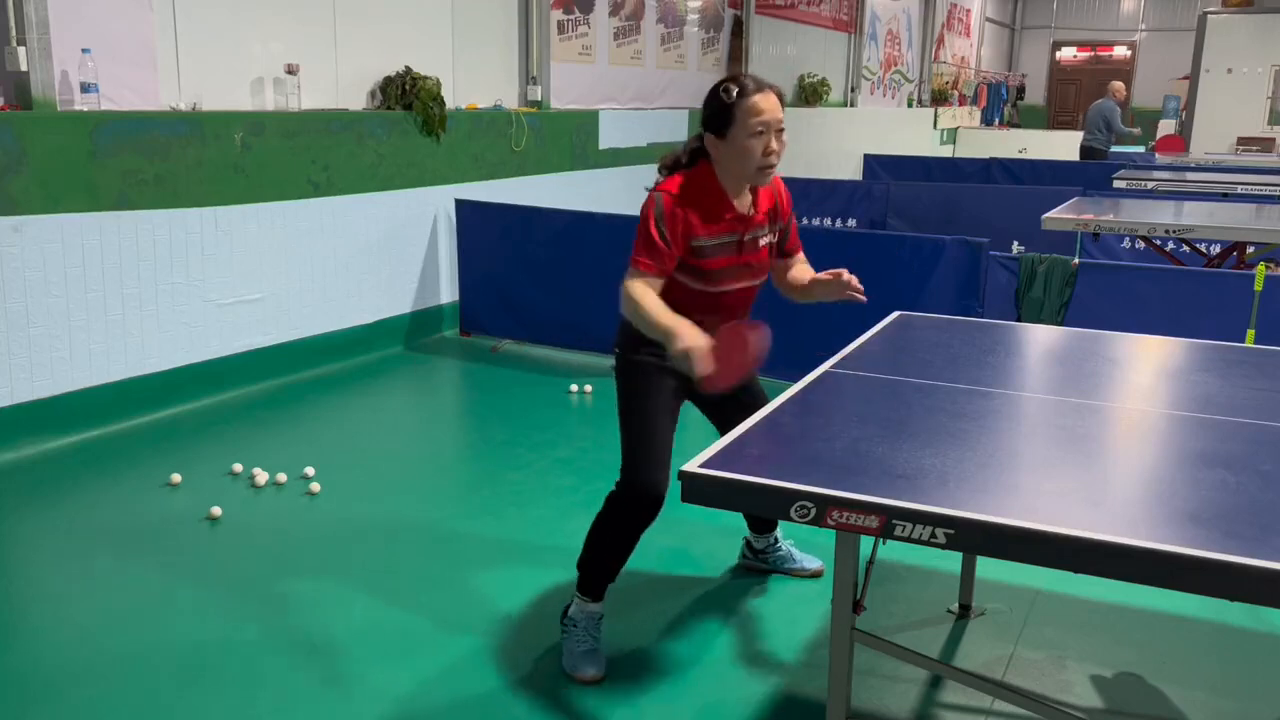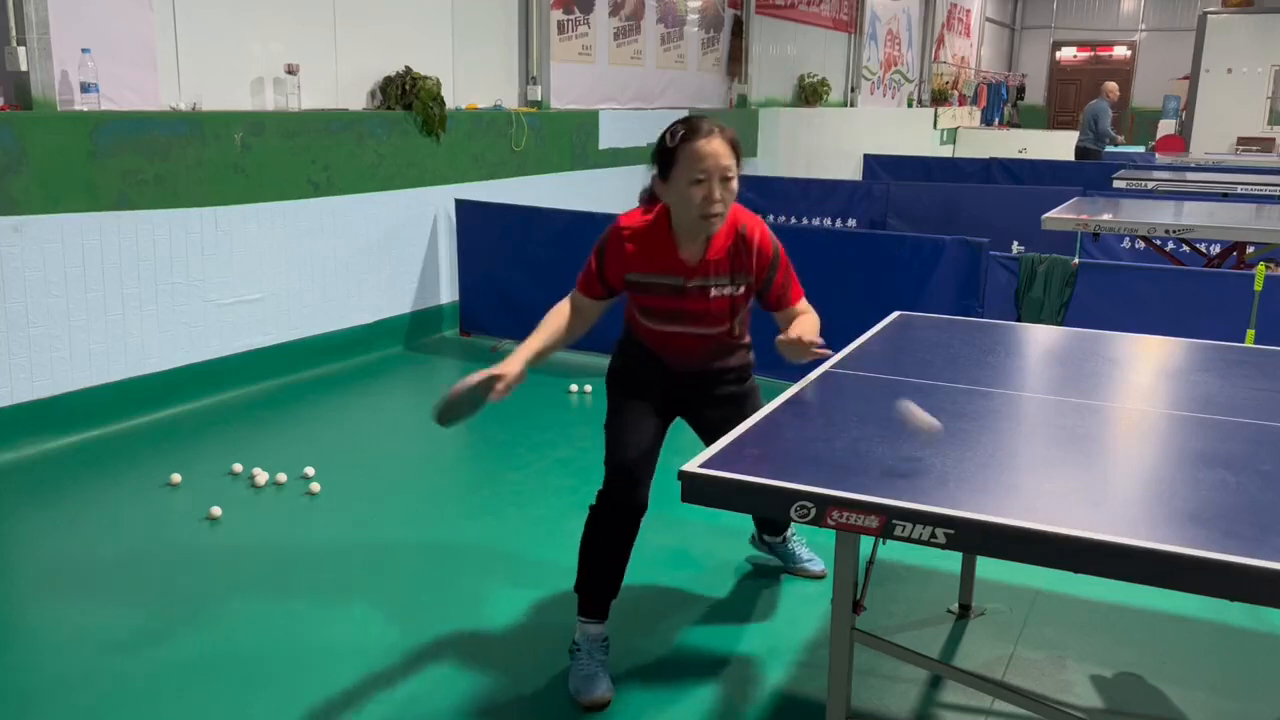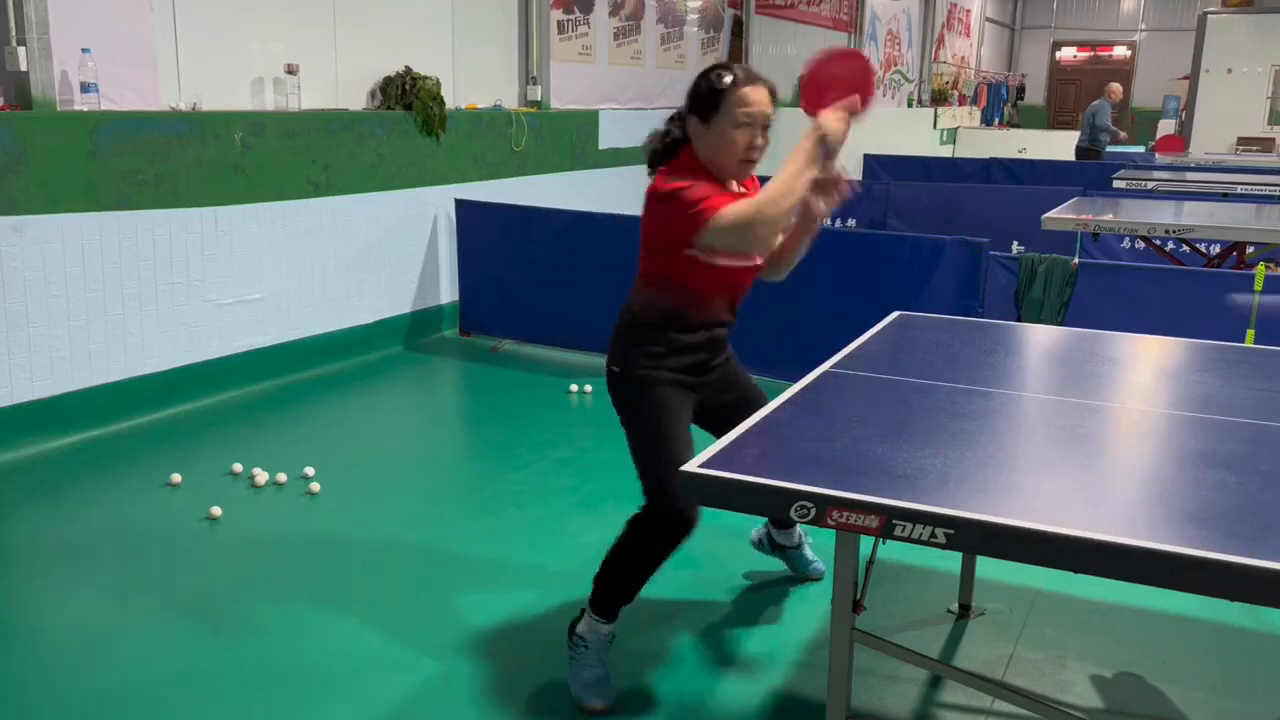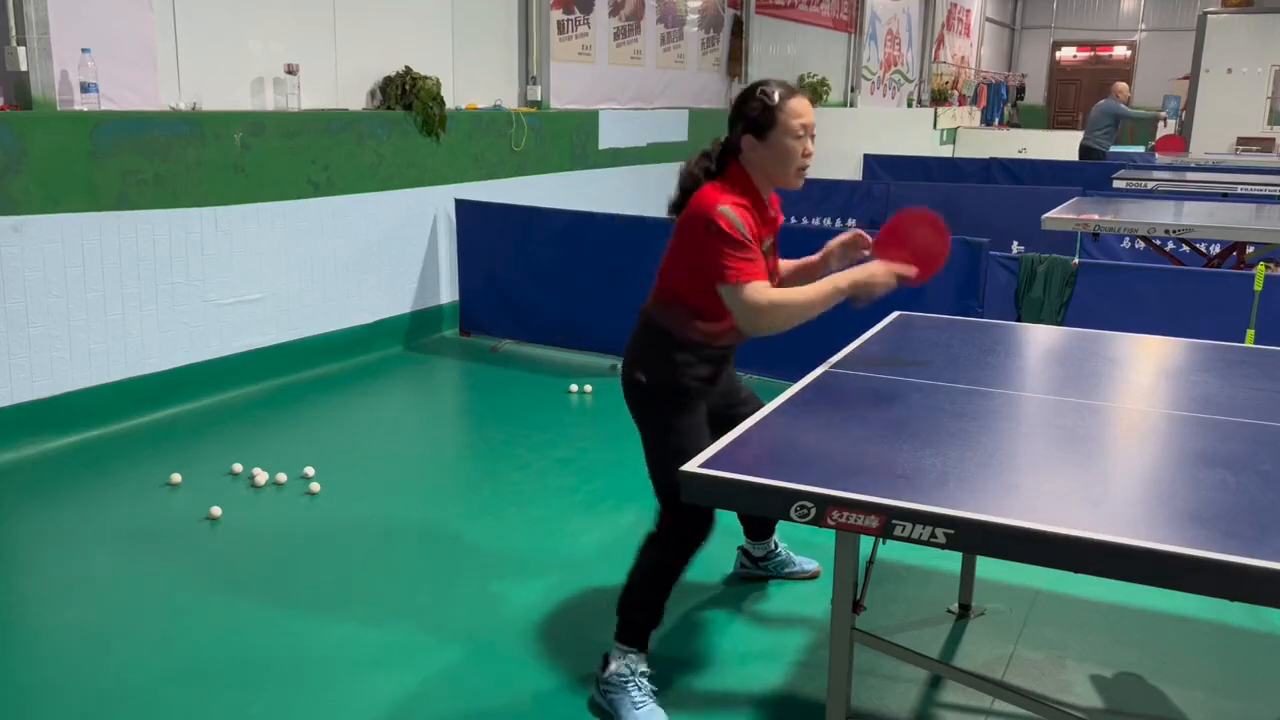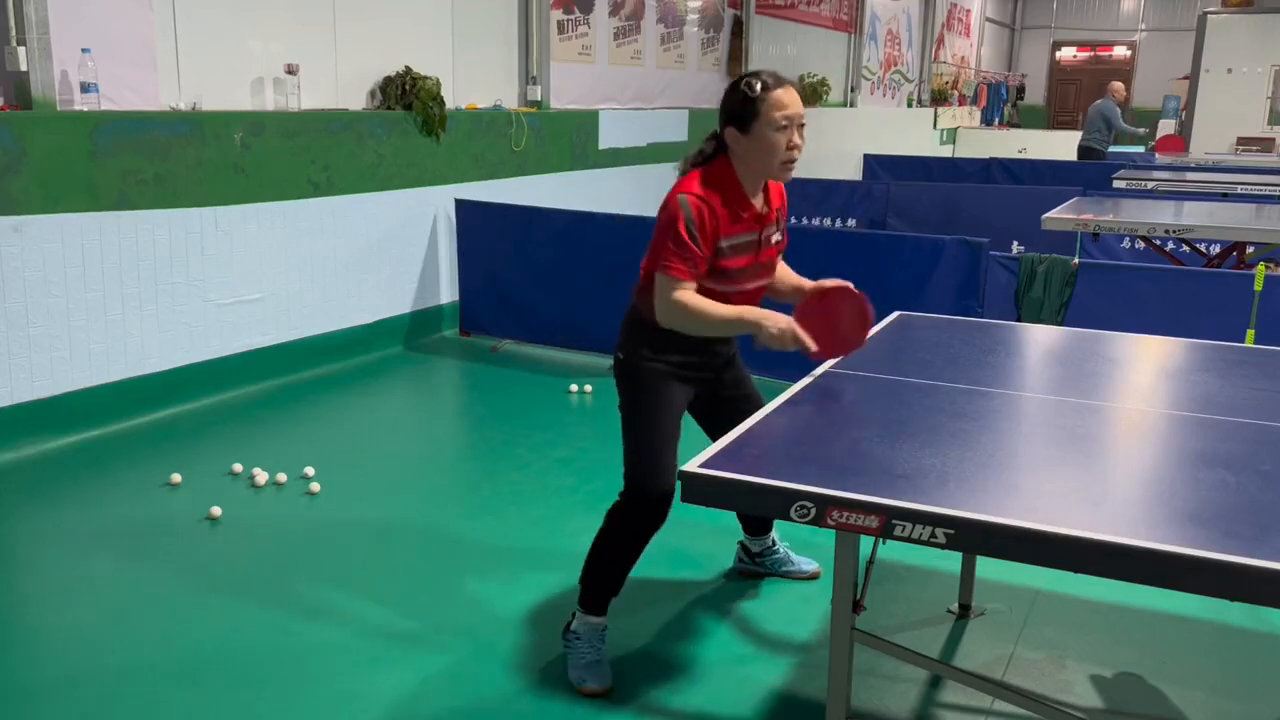
dt=0.3s
person 1, frame 1
left shoulder: (774, 197)
right shoulder: (672, 201)
left elbow: (791, 274)
right elbow: (635, 294)
left wrist: (822, 284)
right wrist: (679, 335)
left hip: (723, 348)
right hip: (656, 351)
right knee: (643, 487)
left ankle: (762, 543)
right ankle: (583, 613)
person 1, frame 2
left shoulder: (752, 240)
right shoulder: (628, 238)
left elbow: (798, 312)
right elbow: (580, 305)
left wrist: (803, 339)
right wrist: (519, 359)
left hip: (724, 379)
right hip: (644, 377)
right knee: (624, 496)
left ankle: (775, 539)
right ankle: (590, 637)
person 1, frame 3
left shoulder: (744, 185)
right shoulder: (676, 189)
left elbow: (770, 265)
right elbow: (749, 225)
left wrist: (811, 211)
right wrist: (814, 147)
left hip: (711, 355)
right hip: (652, 364)
right knee: (674, 509)
left ankle: (782, 536)
right ankle: (593, 632)
person 1, frame 4
left shoulder: (763, 200)
right shoulder: (722, 213)
left elbow: (767, 279)
right elbow: (756, 315)
left wrist: (827, 257)
right wrist: (849, 280)
left hip: (709, 364)
right hip: (665, 372)
right knee: (688, 515)
left ankle: (760, 551)
right ankle: (622, 668)
person 1, frame 5
left shoulder: (773, 195)
right shoulder: (694, 201)
right elbow: (671, 305)
left wrist: (813, 292)
right wrist: (755, 320)
left hip: (716, 352)
right hip: (656, 354)
right knee: (649, 494)
left ankle: (758, 547)
right ankle: (585, 626)
